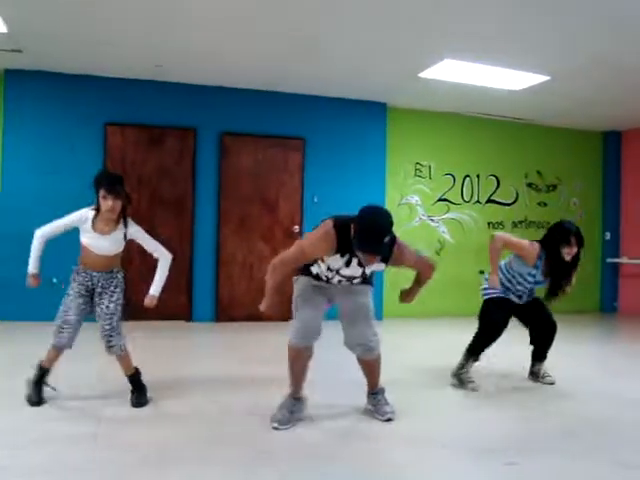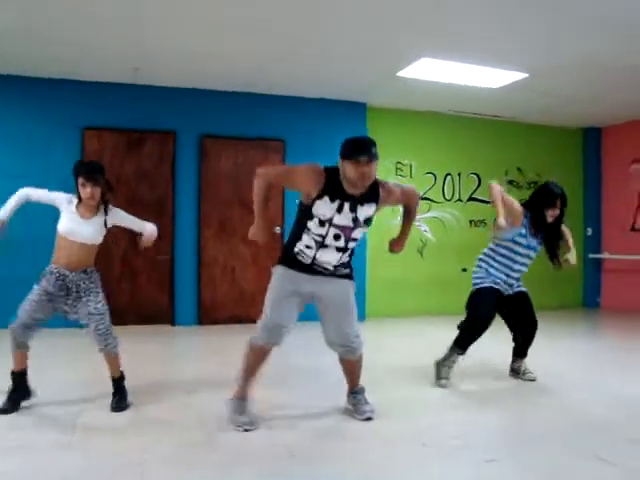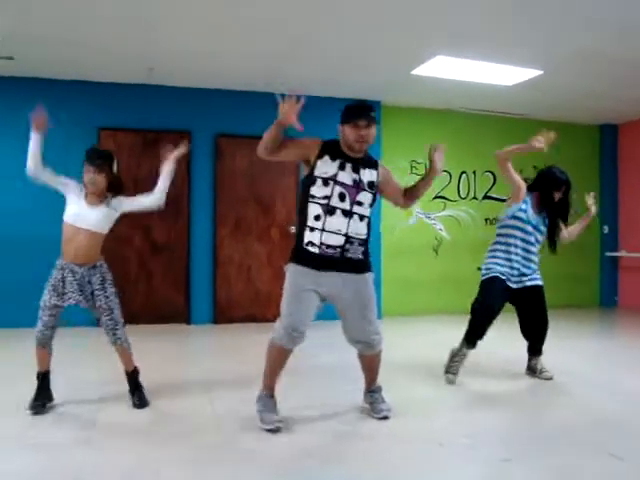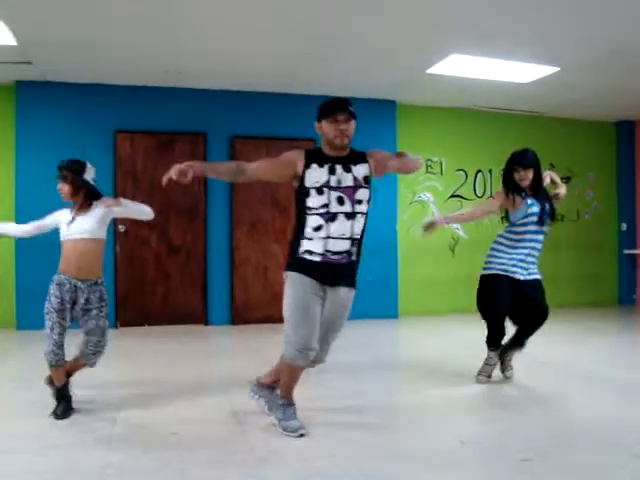
dt=0.5s
person 1, frame 1
left shoulder: (397, 251)
right shoulder: (329, 234)
left elbow: (427, 266)
right elbow: (279, 264)
left wrist: (413, 291)
right wrist: (270, 299)
left hip: (355, 286)
right hip: (314, 279)
left knee: (366, 341)
right knee: (305, 330)
left ankle: (375, 395)
right ankle: (294, 398)
person 1, frame 2
left shoulder: (382, 193)
right shoulder: (316, 179)
left elbow: (413, 196)
right elbow: (263, 175)
left wrist: (402, 237)
right wrist: (260, 222)
left hip: (337, 277)
right hip: (293, 269)
left knee: (348, 341)
right knee: (270, 329)
left ankle: (355, 394)
right ankle: (240, 397)
person 1, frame 3
left shoulder: (375, 170)
right shoulder: (317, 151)
left elbow: (404, 199)
right elbow: (265, 151)
left wrist: (431, 173)
right wrist: (282, 123)
left hip: (354, 270)
right hip: (306, 265)
left knee: (368, 336)
right knee: (290, 330)
left ankle: (372, 392)
right ankle: (265, 398)
person 1, frame 4
left shoulder: (370, 161)
right shoulder: (300, 161)
left elbow: (414, 164)
right elbow: (244, 171)
left wrist: (403, 159)
right wrist: (198, 167)
left hip: (343, 278)
right hip: (304, 272)
left knee: (316, 353)
right knee: (301, 346)
left ankle: (266, 383)
right ankle: (284, 403)
person 2, frame 1
left shoulder: (129, 227)
right shoulder: (84, 217)
left elbow: (164, 256)
right elbow: (41, 234)
left wrist: (154, 290)
right wrist: (33, 268)
left hip: (111, 280)
right hip: (82, 277)
left knee: (111, 334)
right knee: (66, 332)
left ankle: (137, 385)
right ankle: (39, 378)
person 2, frame 2
left shoulder: (110, 213)
right shoulder: (65, 202)
left elbow: (148, 226)
right elbow: (25, 193)
left wrist: (149, 233)
left hip: (87, 280)
right hip: (55, 276)
left knee: (104, 335)
left ankle: (119, 388)
person 2, frame 3
left shoulder: (116, 204)
right shoulder: (72, 191)
left elbow: (155, 200)
right elbow: (34, 170)
left wrist: (168, 165)
right wrist: (37, 133)
left hip: (96, 273)
right hip: (64, 271)
left knee: (116, 331)
right knee: (44, 329)
left ankle: (135, 384)
right ankle: (43, 389)
person 2, frame 4
left shoulder: (103, 207)
right shoulder: (61, 216)
left elbow: (148, 213)
right elbow: (24, 230)
left wrist: (121, 203)
left hip: (94, 289)
right hip: (62, 285)
left knee: (94, 350)
right knee: (54, 347)
left ankle: (59, 377)
right ankle: (63, 397)
person 3, frame 1
left shoulder: (562, 261)
right shoulder: (532, 251)
right elbow: (497, 237)
right wrist: (493, 273)
left hip: (524, 296)
right hip: (499, 291)
left knee: (548, 326)
right knee: (492, 328)
left ankle: (537, 367)
right ankle: (464, 368)
person 3, frame 2
left shoulder: (547, 227)
right shoulder: (519, 214)
left elbow: (563, 230)
right elbow: (494, 187)
left wrist: (571, 250)
right wrist: (500, 217)
left hip: (512, 284)
right hip: (488, 277)
left knee: (528, 324)
right knee: (481, 318)
left ankle: (518, 364)
right ankle: (449, 360)
person 3, frame 3
left shoulder: (548, 212)
right shoulder: (521, 193)
left elbow: (564, 236)
right elbow: (501, 160)
left wrist: (588, 216)
right wrist: (530, 147)
left hip: (529, 277)
right hip: (498, 270)
left knee: (537, 321)
right knee: (486, 309)
left ankle: (534, 363)
right ankle: (461, 353)
person 3, frame 4
left shoulder: (540, 189)
right shoulder: (511, 196)
left elbow: (551, 176)
right elbow: (477, 211)
left wrist: (560, 188)
right wrist: (443, 220)
left hip: (527, 268)
right hip: (502, 264)
left knee: (538, 311)
right knee: (495, 309)
left ankle: (508, 350)
right ankle: (493, 355)
